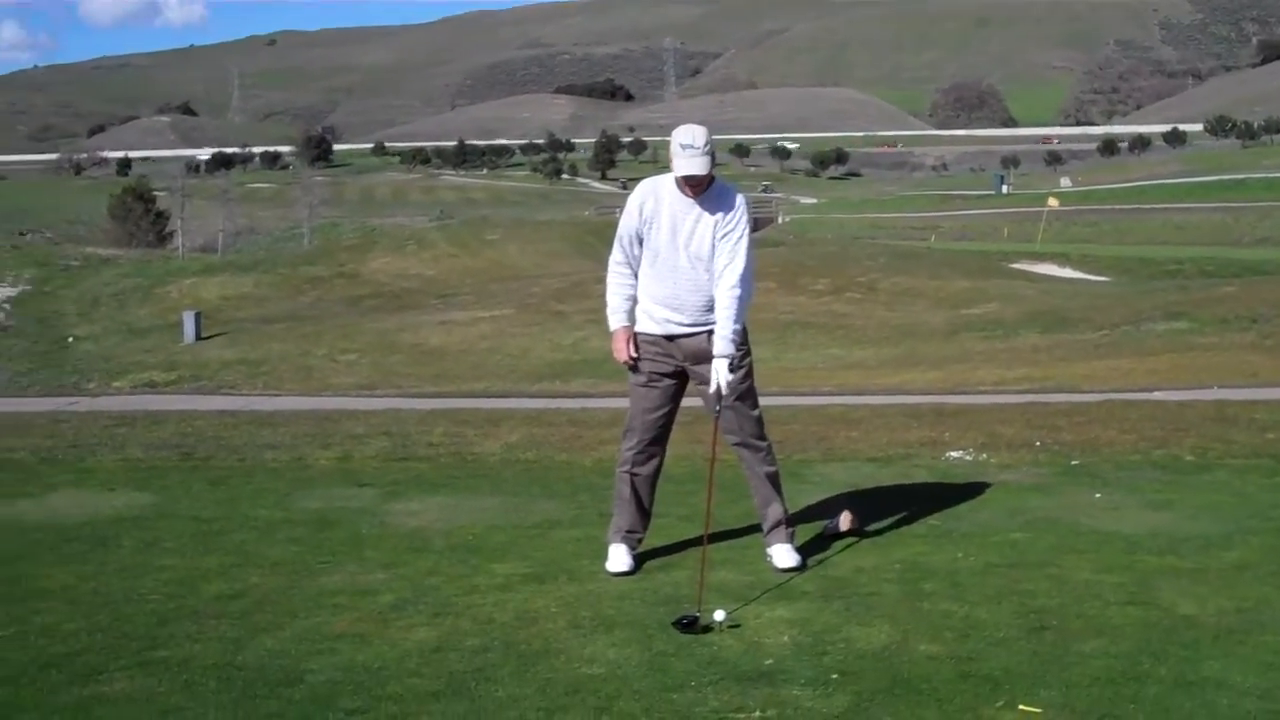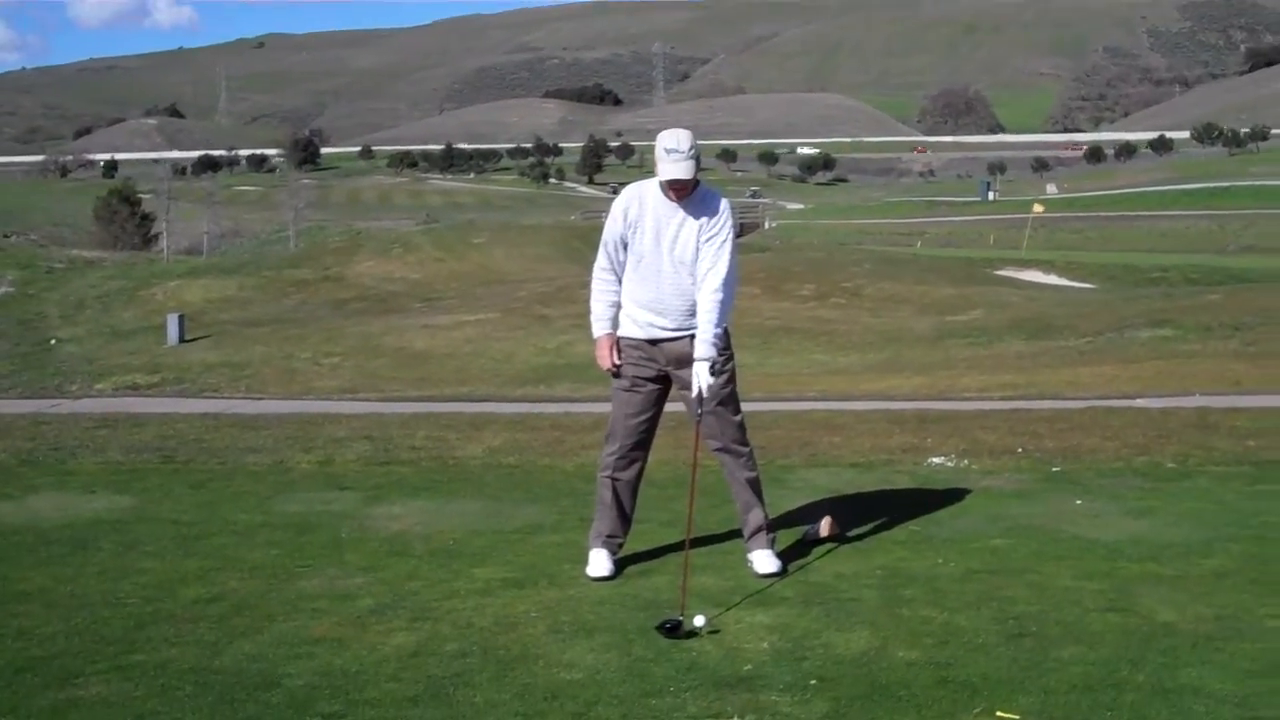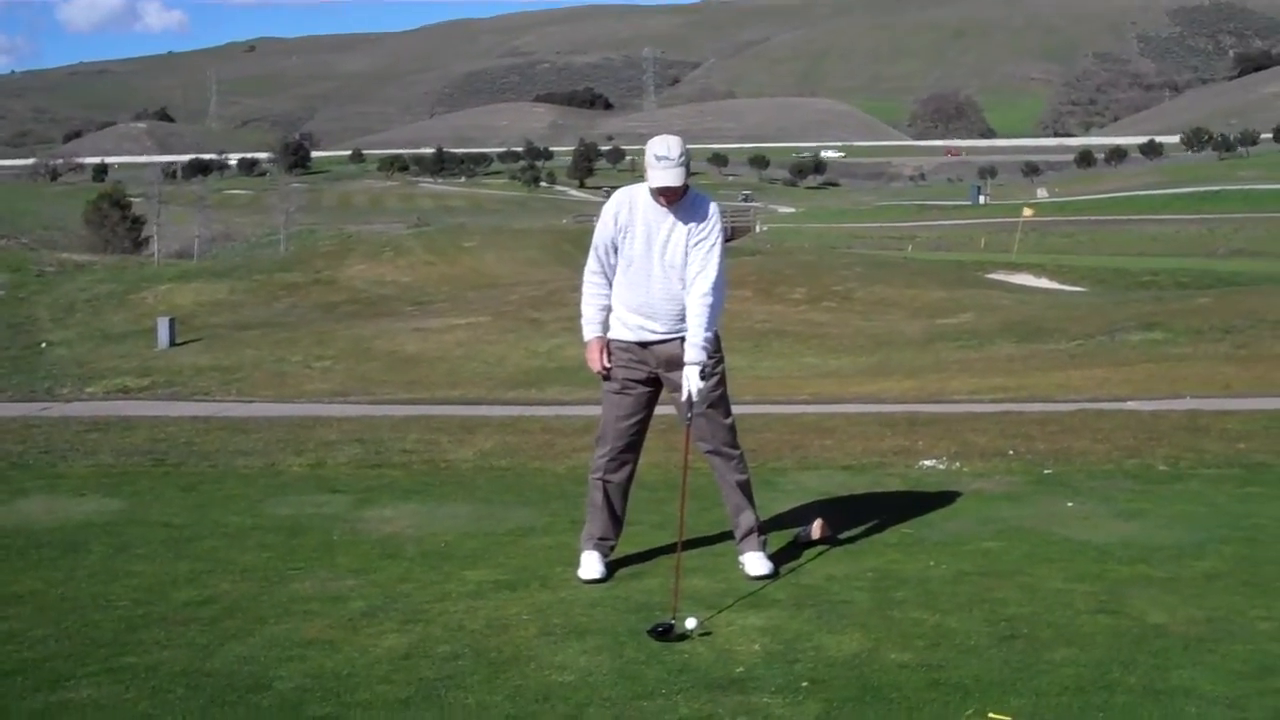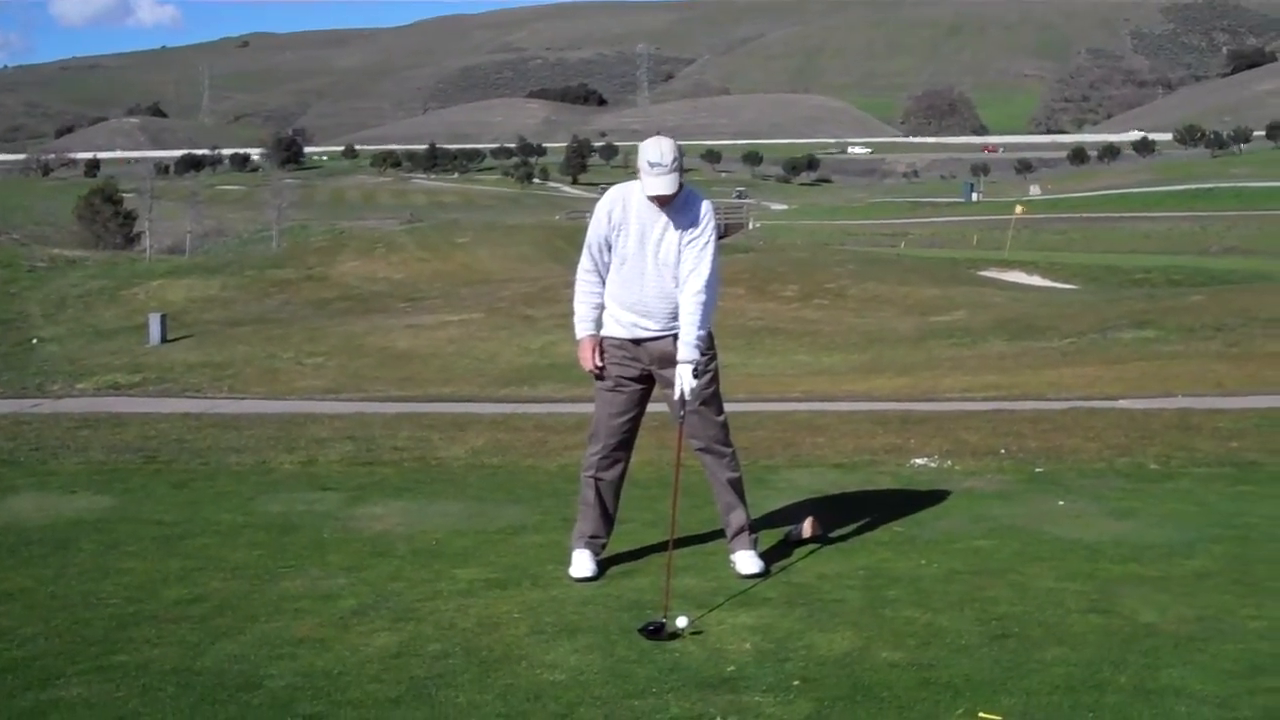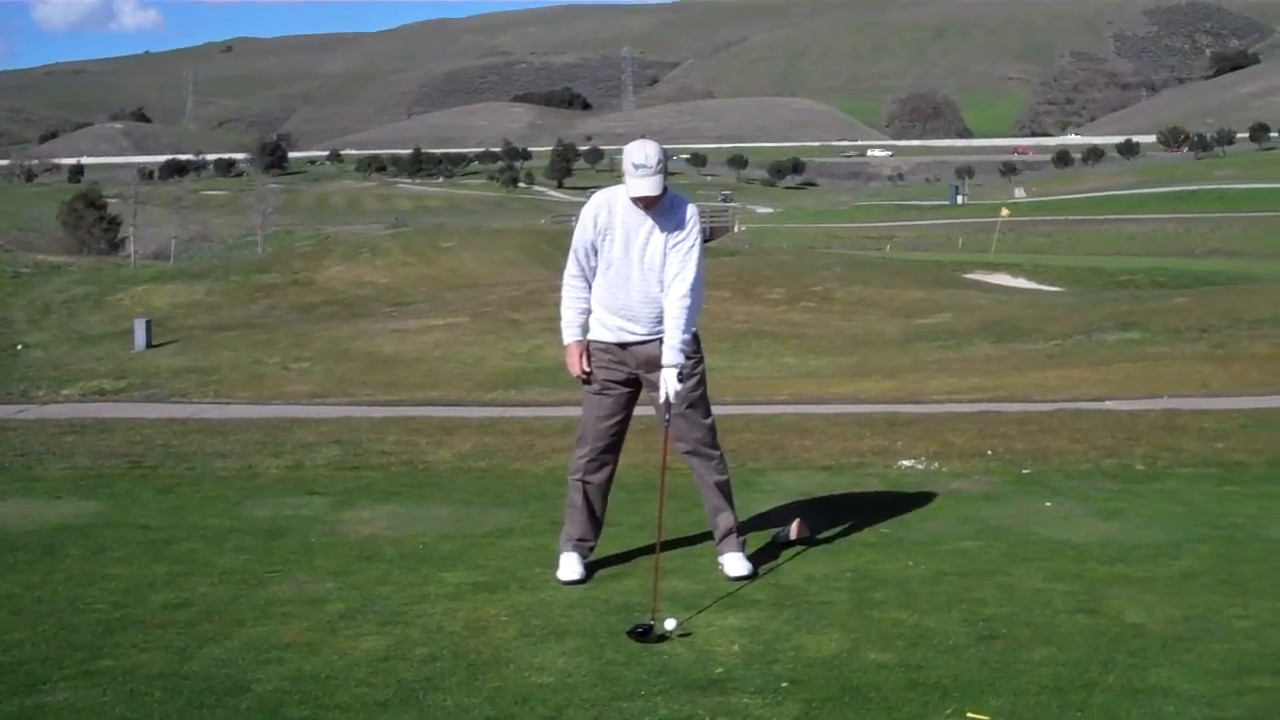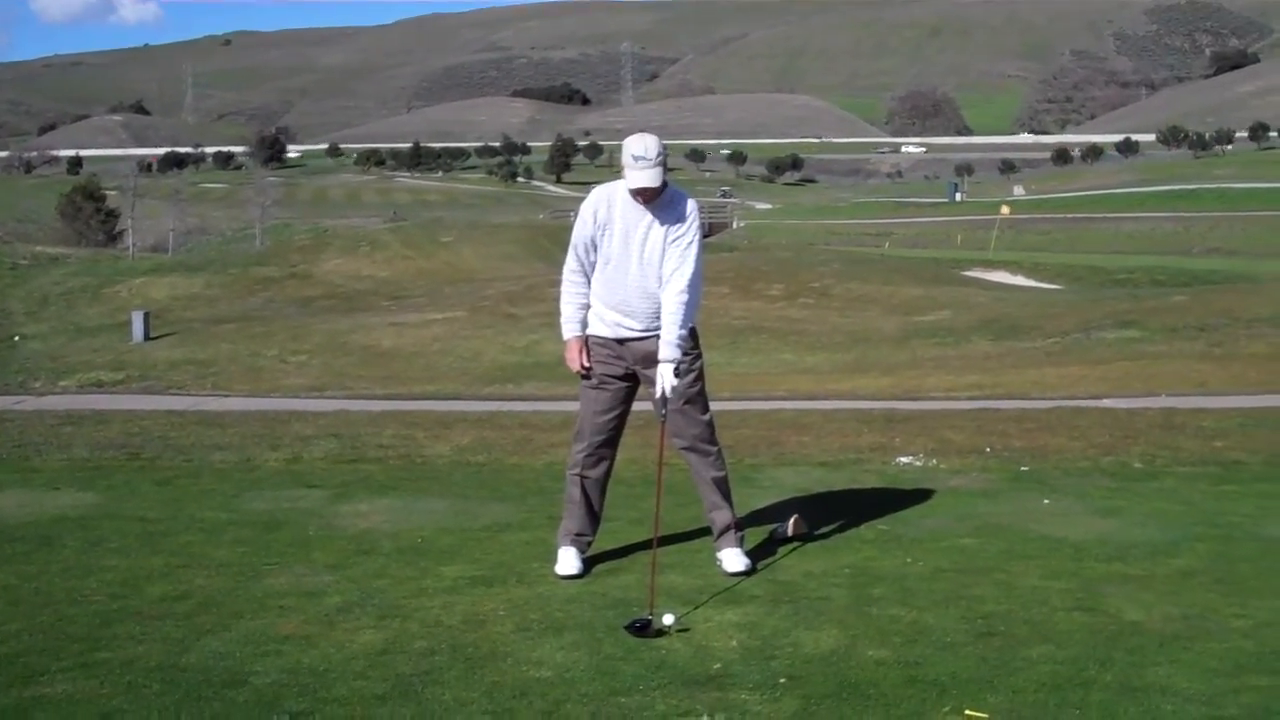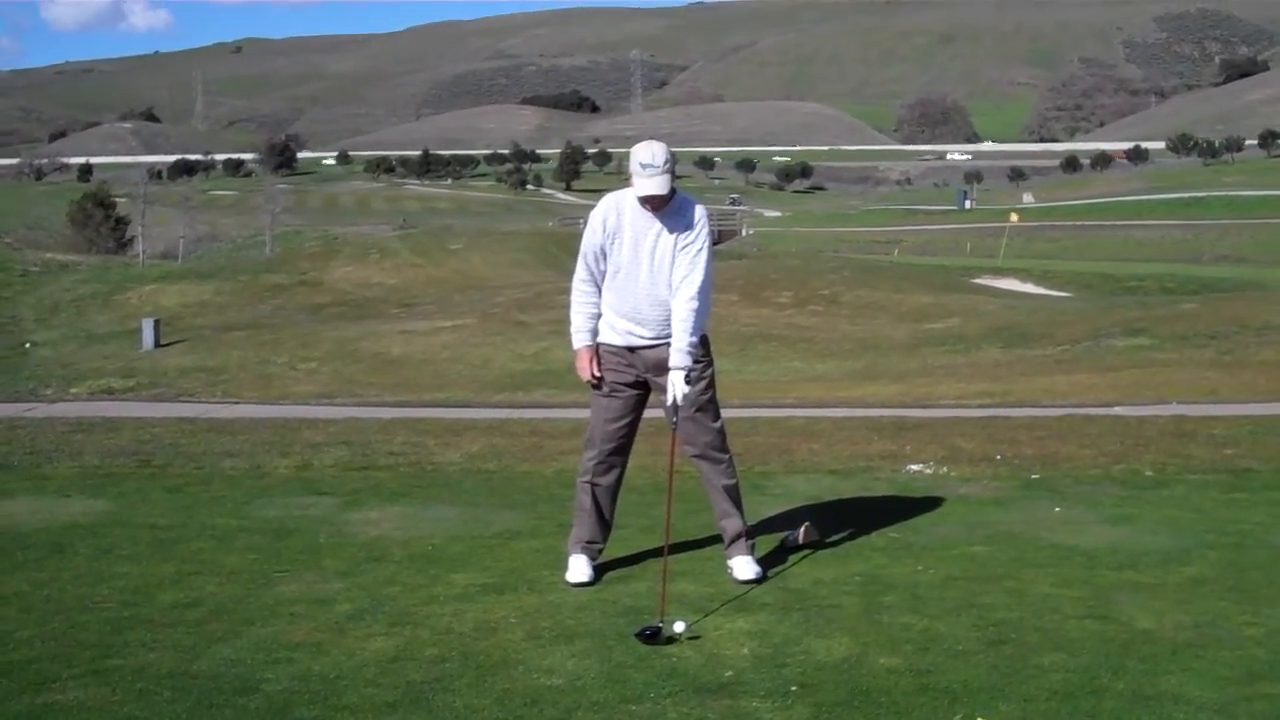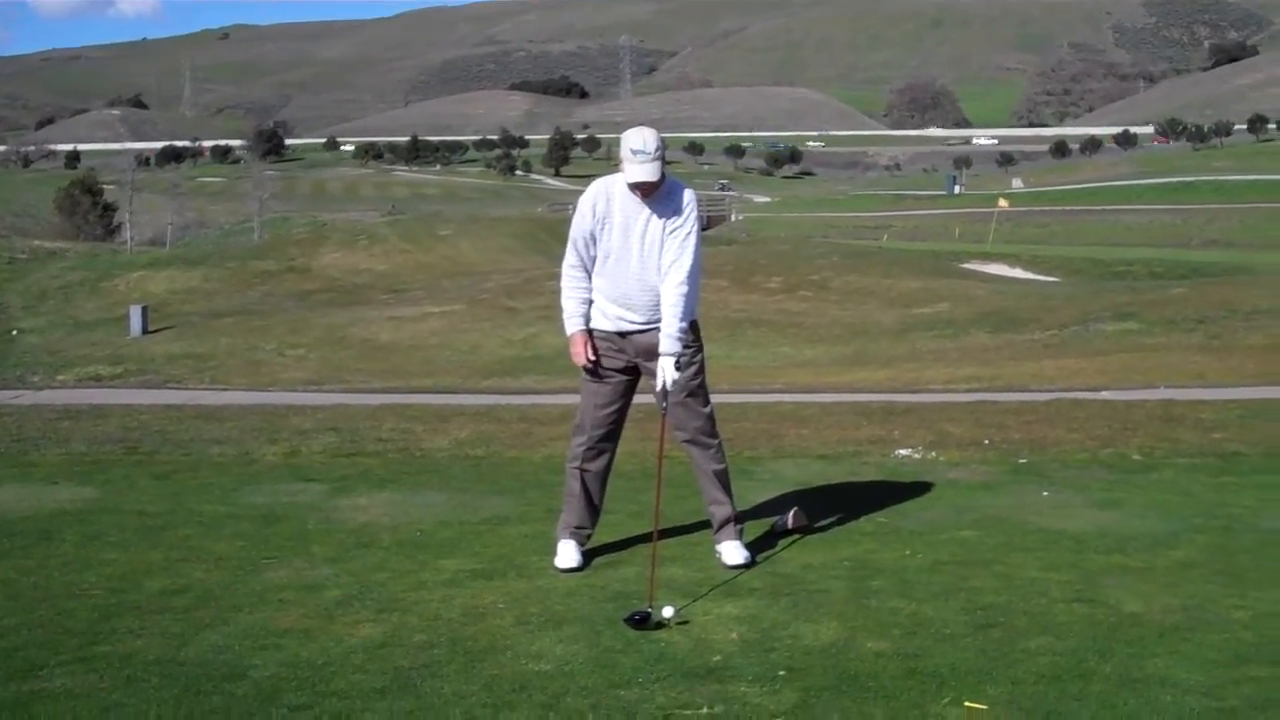
dt=0.3s
person 1, frame 1
left shoulder: (731, 204)
right shoulder: (646, 195)
left elbow: (732, 281)
right elbow: (623, 263)
left wrist: (723, 352)
right wrist: (620, 322)
left hip: (715, 338)
right hip: (655, 338)
left knee: (749, 436)
right knee: (640, 440)
left ankle: (779, 535)
right ankle: (623, 539)
person 1, frame 2
left shoulder: (716, 209)
right shoulder: (631, 200)
left elbow: (715, 285)
right elbow: (607, 269)
left wrist: (704, 355)
right wrist: (603, 330)
left hip: (699, 342)
right hip: (639, 343)
left knee: (731, 441)
right knee: (622, 445)
left ankle: (759, 541)
right ankle: (603, 544)
person 1, frame 3
left shoulder: (705, 213)
right shoulder: (621, 204)
left elbow: (704, 288)
right elbow: (598, 272)
left wrist: (693, 359)
right wrist: (594, 332)
left hip: (689, 345)
right hip: (629, 345)
left knee: (721, 443)
right knee: (613, 448)
left ankle: (750, 543)
right ankle: (595, 545)
person 1, frame 4
left shoulder: (699, 210)
right shoulder: (615, 202)
left elbow: (697, 287)
right elbow: (591, 270)
left wrist: (687, 356)
right wrist: (586, 331)
left hip: (682, 341)
right hip: (622, 342)
left knee: (713, 441)
right knee: (606, 445)
left ankle: (742, 541)
right ankle: (586, 544)
person 1, frame 5
left shoulder: (685, 214)
right shoulder: (600, 207)
left elbow: (682, 290)
right elbow: (578, 275)
left wrist: (672, 360)
right wrist: (573, 336)
left hip: (670, 345)
right hip: (608, 346)
left knee: (701, 444)
right knee: (593, 448)
left ankle: (729, 542)
right ankle: (574, 547)
person 1, frame 6
left shoulder: (684, 209)
right shoulder: (599, 202)
left elbow: (679, 286)
right elbow: (577, 270)
left wrist: (668, 355)
right wrist: (573, 331)
left hip: (667, 340)
right hip: (607, 341)
left knee: (698, 439)
right knee: (591, 443)
left ankle: (727, 539)
right ankle: (572, 542)
person 1, frame 7
left shoulder: (693, 217)
right shoulder: (609, 211)
left elbow: (690, 293)
right elbow: (586, 279)
left wrist: (679, 362)
right wrist: (583, 341)
left hip: (679, 348)
right hip: (618, 349)
left knee: (709, 447)
right knee: (602, 451)
left ankle: (738, 546)
right ankle: (583, 549)
person 1, frame 8
left shoulder: (683, 200)
right shoulder: (598, 196)
left elbow: (679, 277)
right elbow: (576, 266)
left wrist: (669, 348)
right wrist: (576, 327)
left hip: (669, 333)
right hip: (609, 334)
left knee: (699, 432)
right knee: (591, 436)
left ankle: (727, 532)
right ankle: (571, 535)
